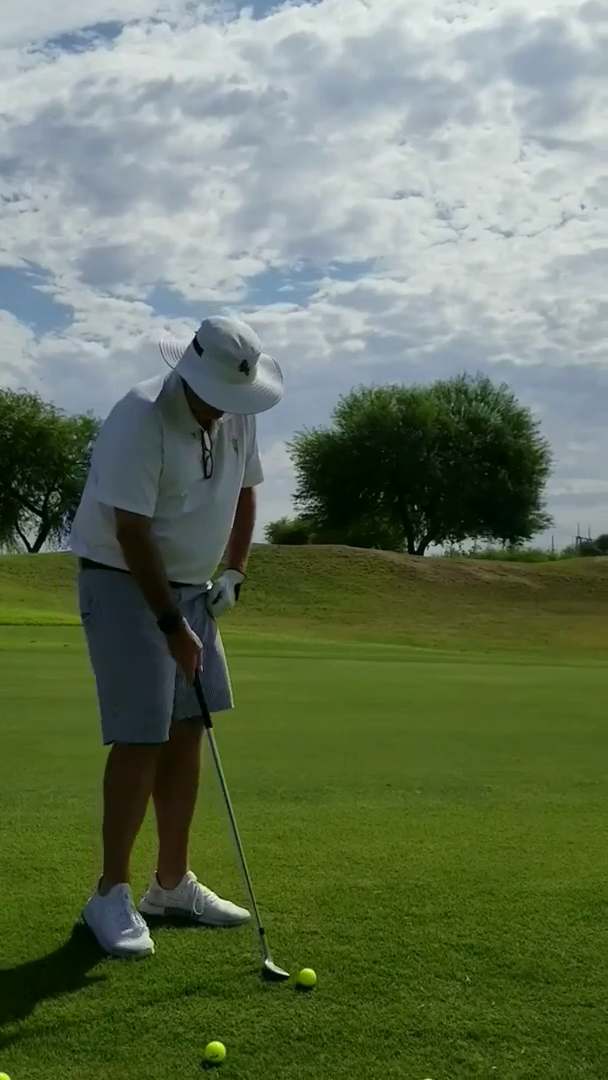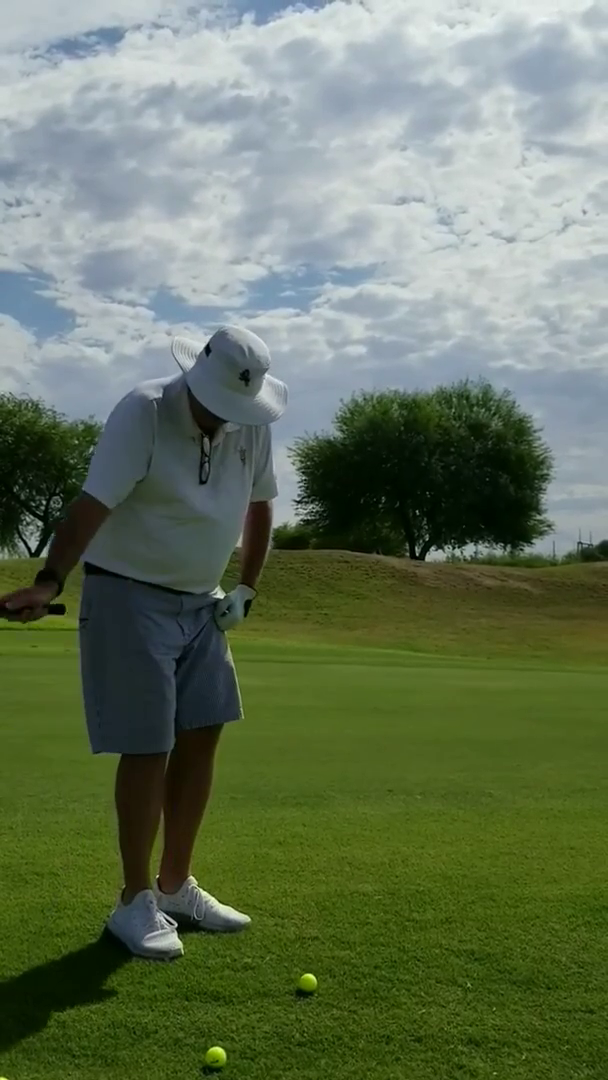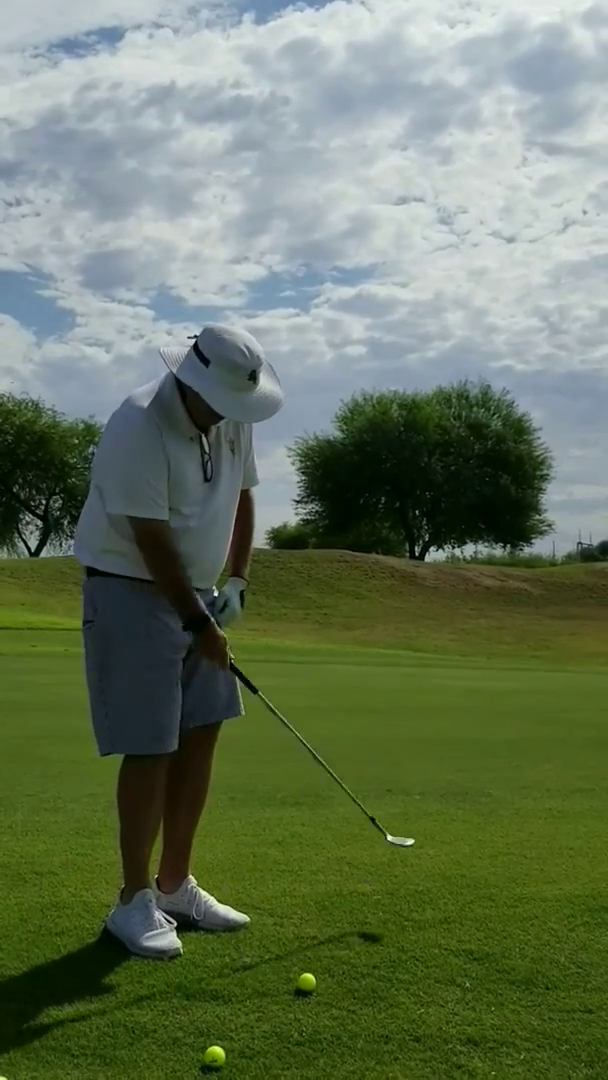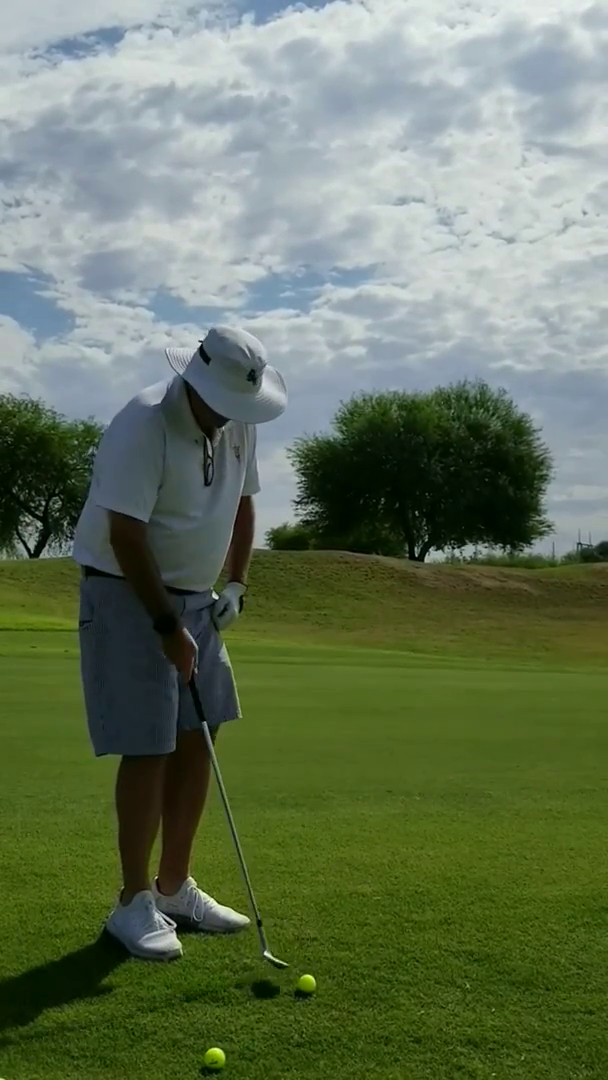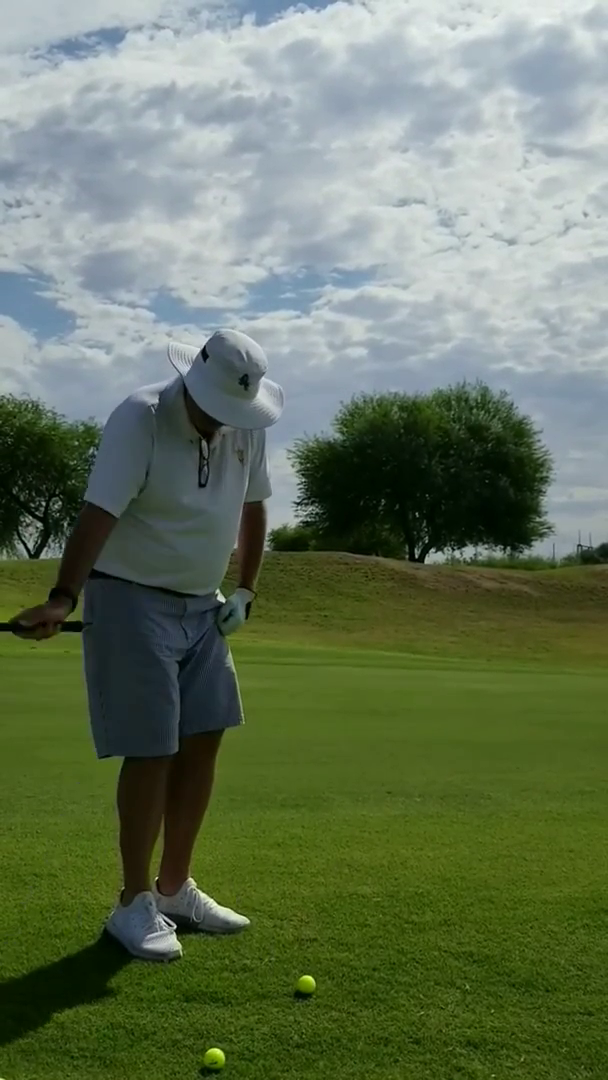
dt=1s
person 1, frame 1
left shoulder: (238, 415)
right shoulder: (139, 418)
left elbow: (244, 492)
right elbow: (132, 532)
left wrist: (233, 575)
right wrist: (171, 624)
left hip: (190, 588)
right hip: (124, 584)
left knee: (186, 734)
right knee: (141, 736)
left ankle: (172, 882)
right ankle: (111, 894)
person 1, frame 2
left shoulder: (252, 426)
right shoulder: (141, 414)
left elbow: (260, 506)
right elbow: (92, 507)
left wrist: (246, 589)
left hip: (200, 601)
right hip: (129, 596)
left knee: (200, 738)
right knee: (146, 749)
left ankle: (176, 886)
right ankle: (135, 900)
person 1, frame 3
left shoulder: (232, 418)
right shoulder: (138, 426)
left elbow: (241, 497)
right elbow: (152, 542)
left wrist: (236, 582)
right wrist: (200, 624)
left hip: (198, 597)
right hip: (131, 595)
left knee: (200, 737)
right knee: (150, 748)
left ankle: (175, 885)
right ankle: (135, 899)
person 1, frame 4
left shoulder: (238, 423)
right shoulder: (142, 427)
left elbow: (241, 503)
right elbow: (127, 538)
left wrist: (235, 586)
right wrist: (168, 628)
left hip: (193, 597)
right hip: (126, 597)
left knee: (196, 741)
right knee: (148, 749)
left ankle: (174, 887)
right ankle: (133, 901)
person 1, frame 5
left shoulder: (247, 428)
right shoulder: (138, 420)
left elbow: (253, 509)
right elbow: (99, 515)
left wrist: (245, 591)
right wrist: (61, 598)
left hip: (201, 604)
right hip: (131, 599)
left knee: (202, 743)
right knee: (150, 752)
left ankle: (175, 887)
right ankle: (135, 902)
